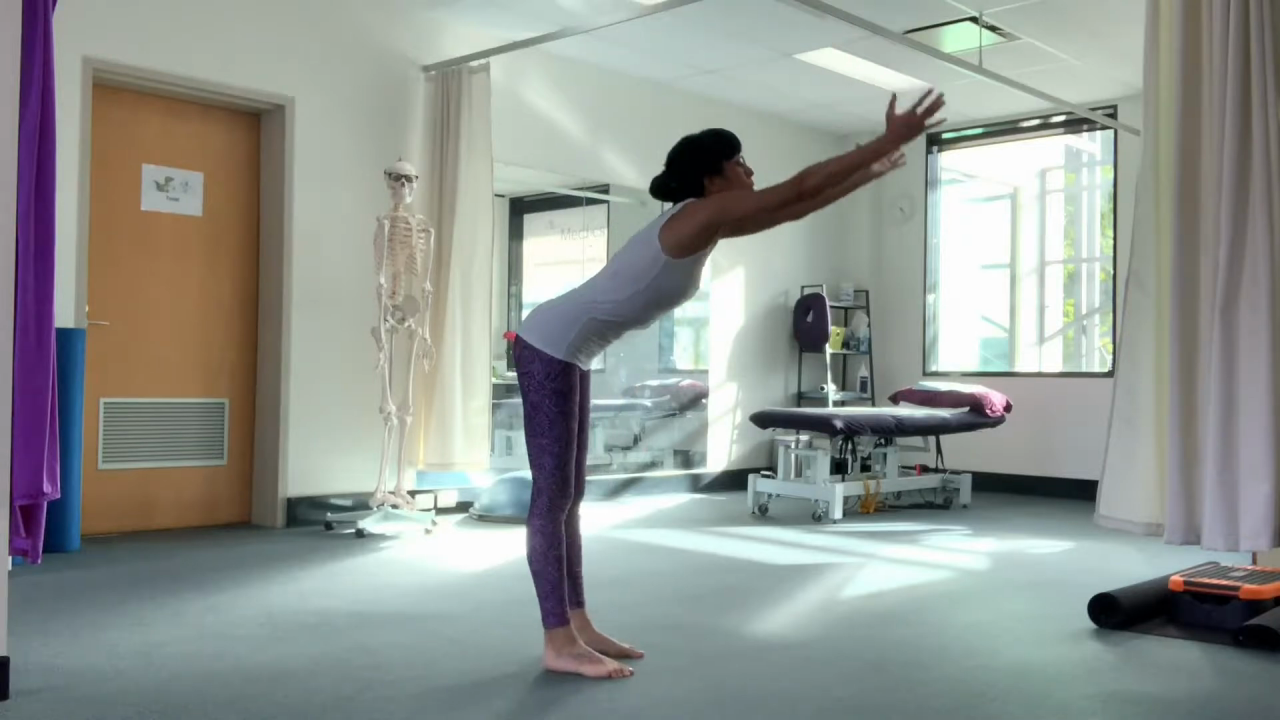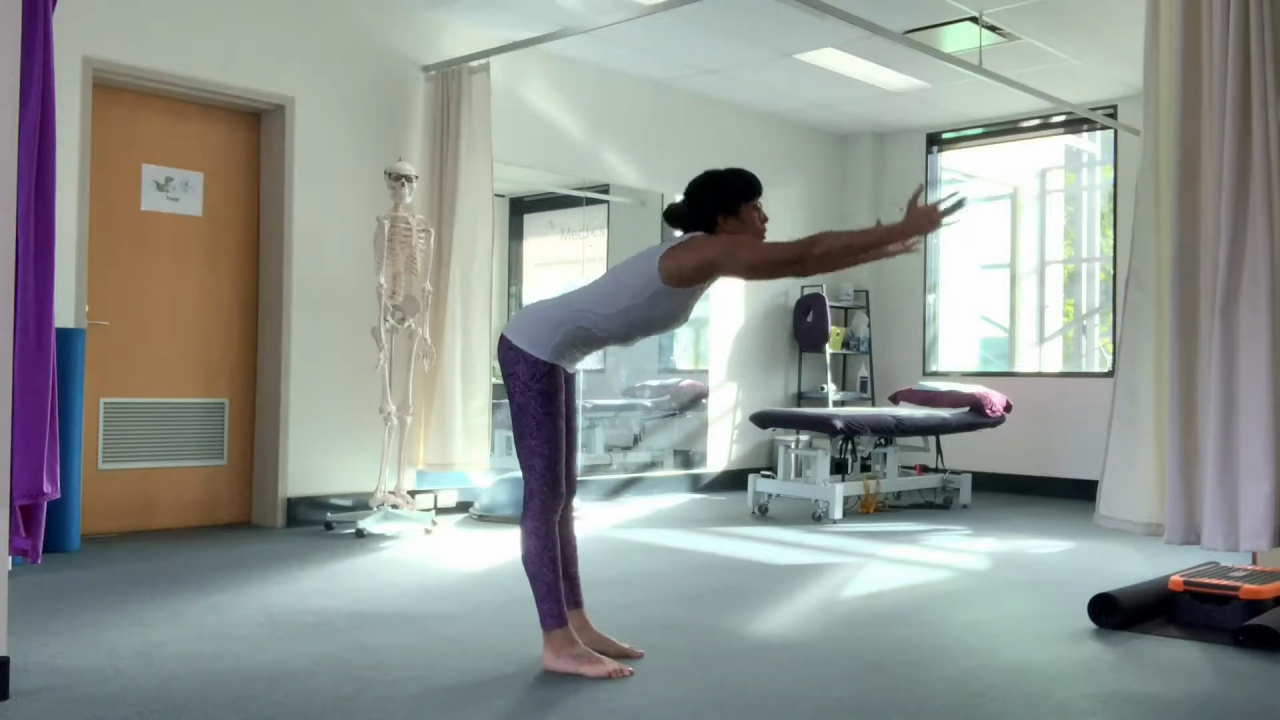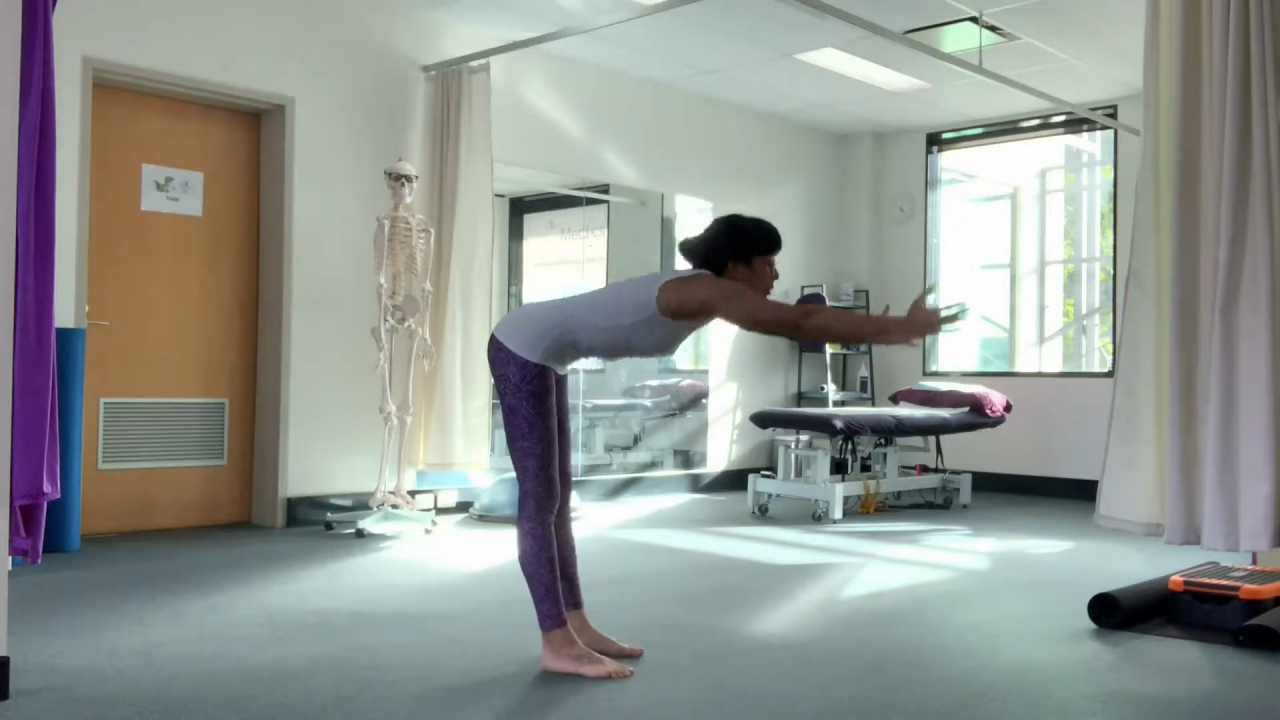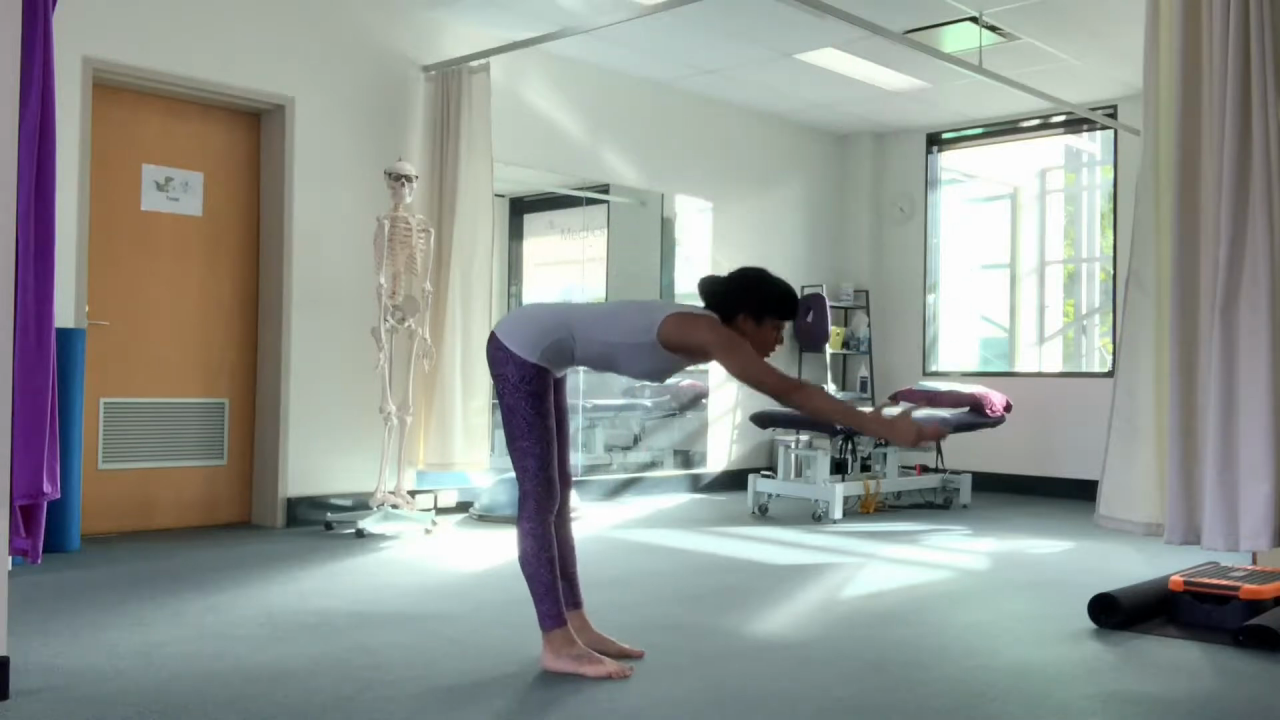
dt=0.1s
person 1, frame 1
left shoulder: (704, 225)
right shoulder: (698, 217)
left elbow: (795, 202)
right elbow: (798, 193)
left wrist: (869, 166)
right wrist: (887, 141)
left hip: (566, 350)
right hip: (549, 347)
left knee: (568, 499)
right knee: (554, 498)
left ankle: (576, 624)
right ankle: (558, 643)
person 1, frame 2
left shoulder: (703, 256)
right shoulder: (703, 252)
left elbow: (799, 258)
right elbow: (804, 253)
left wrist: (882, 246)
right wrist: (900, 229)
left hip: (550, 352)
right hip: (536, 348)
left knee: (558, 496)
right knee: (545, 495)
left ankle: (575, 626)
right ankle: (558, 645)
person 1, frame 3
left shoulder: (705, 294)
right shoulder: (704, 291)
left elbow: (795, 320)
right elbow: (800, 324)
left wrist: (884, 330)
right wrist: (896, 328)
left hip: (541, 353)
right hip: (525, 349)
left knee: (555, 495)
right knee: (539, 496)
left ankle: (576, 626)
right ankle: (558, 645)
person 1, frame 4
left shoulder: (707, 334)
right shoulder: (708, 332)
left elbow: (786, 389)
right elbow: (784, 389)
left wrist: (863, 420)
right wrist: (876, 424)
left hip: (542, 349)
right hip: (523, 348)
left knee: (555, 492)
right knee: (540, 496)
left ankle: (577, 626)
right ankle: (557, 645)
